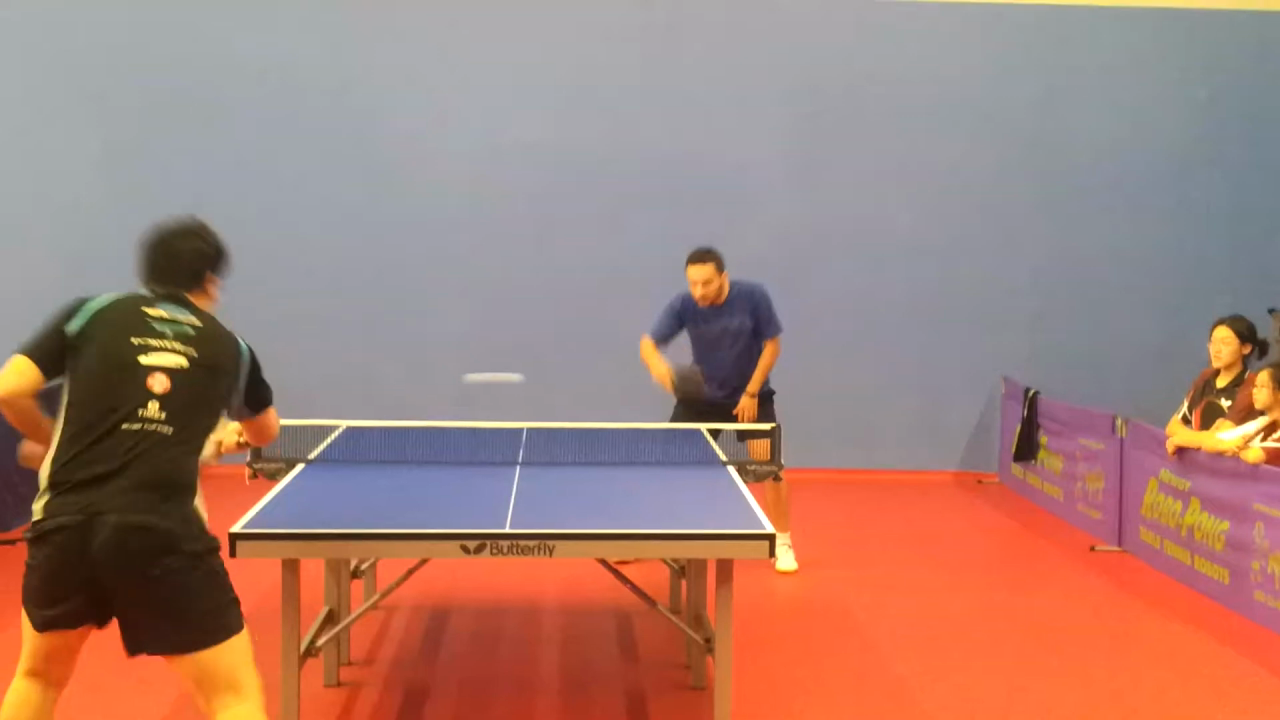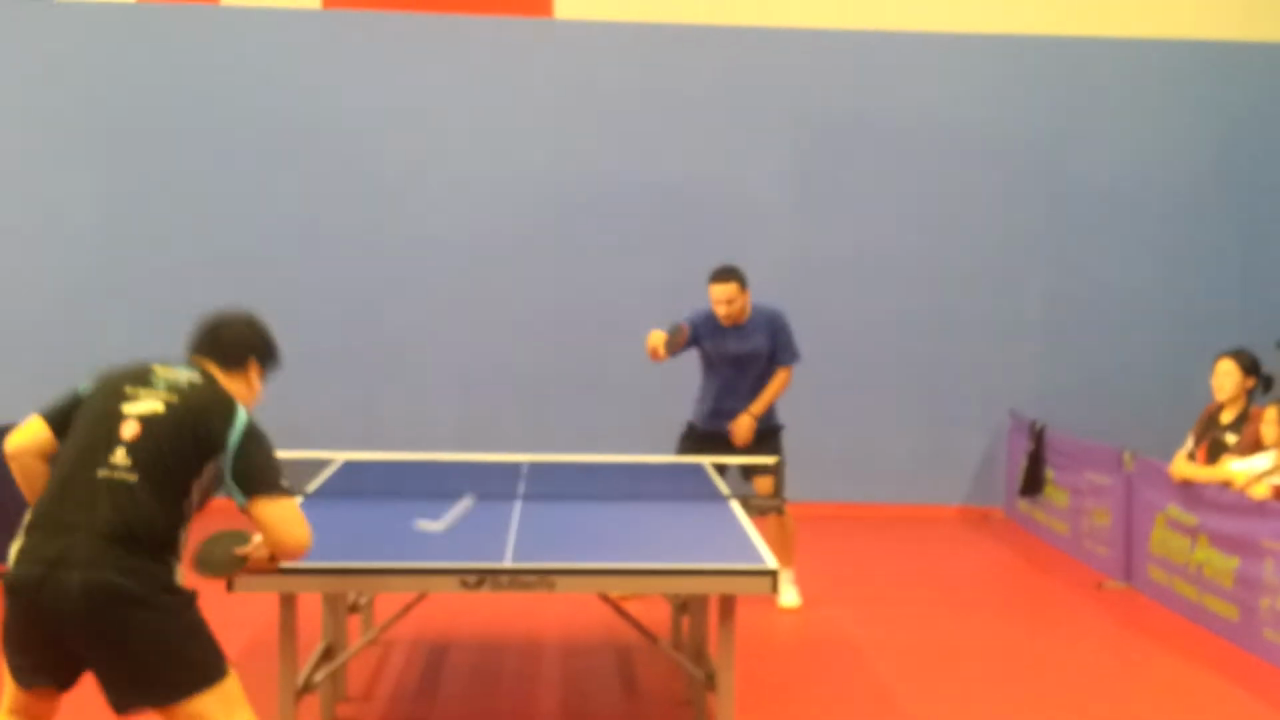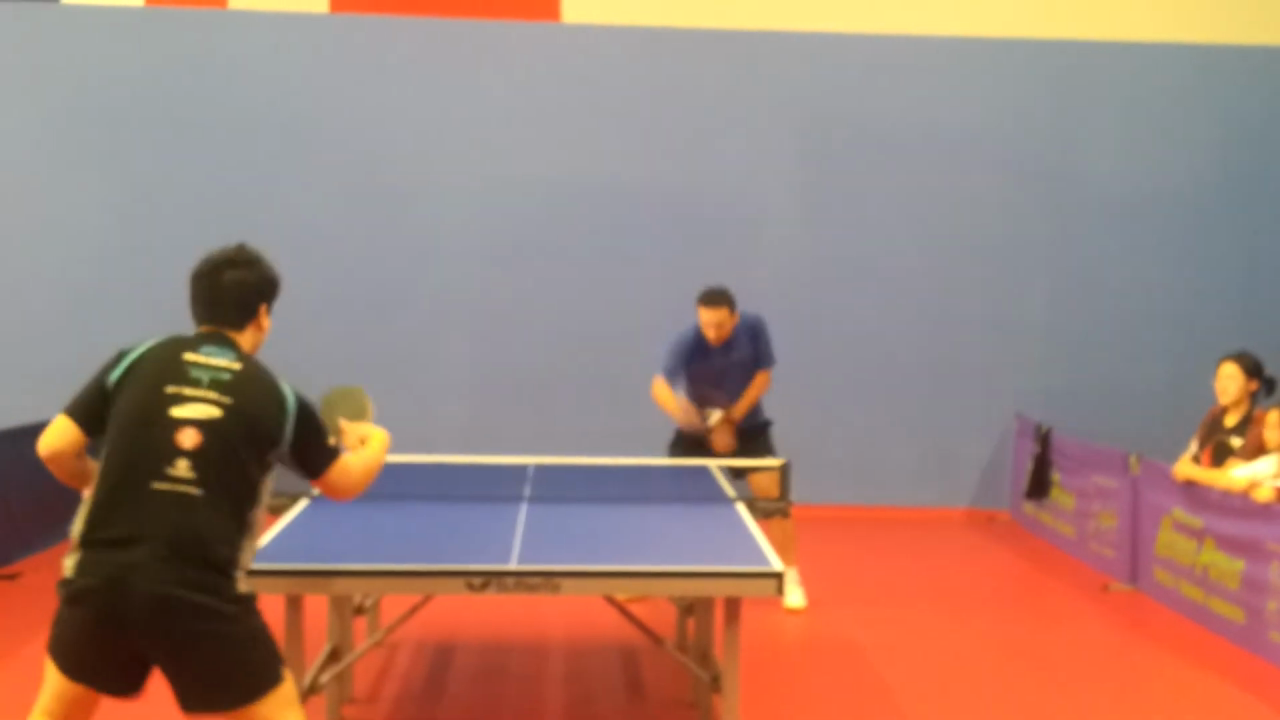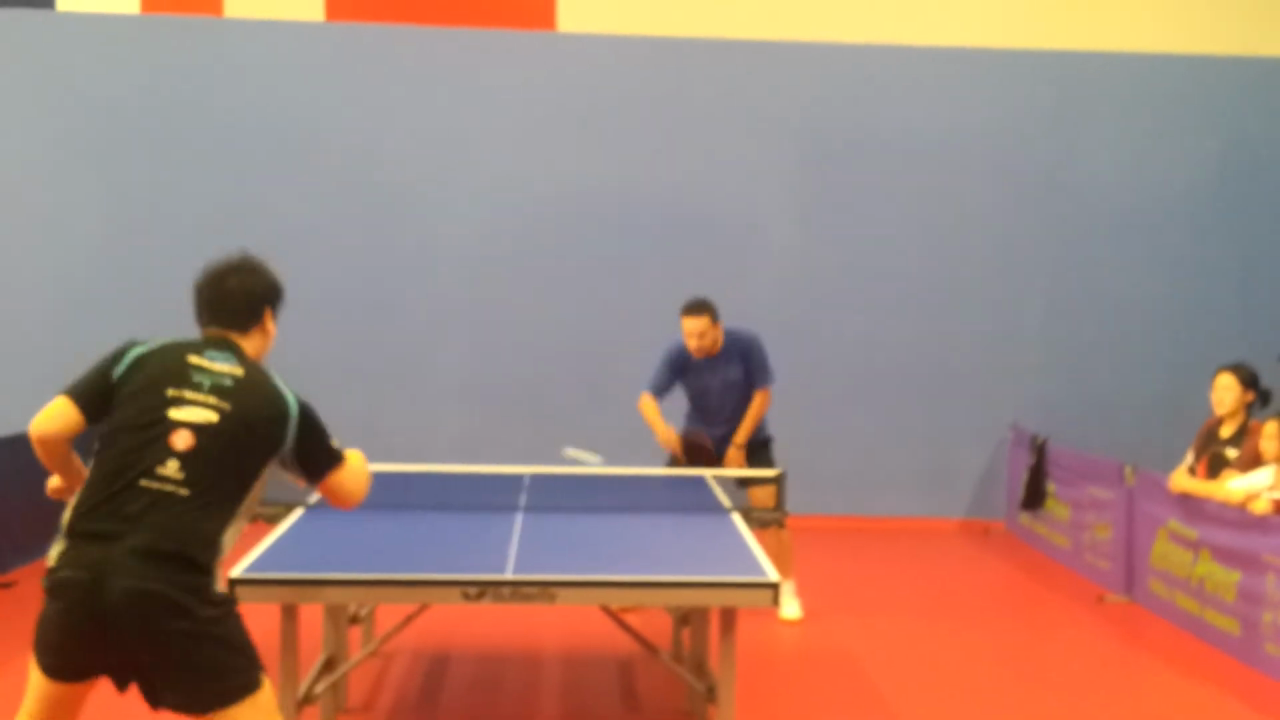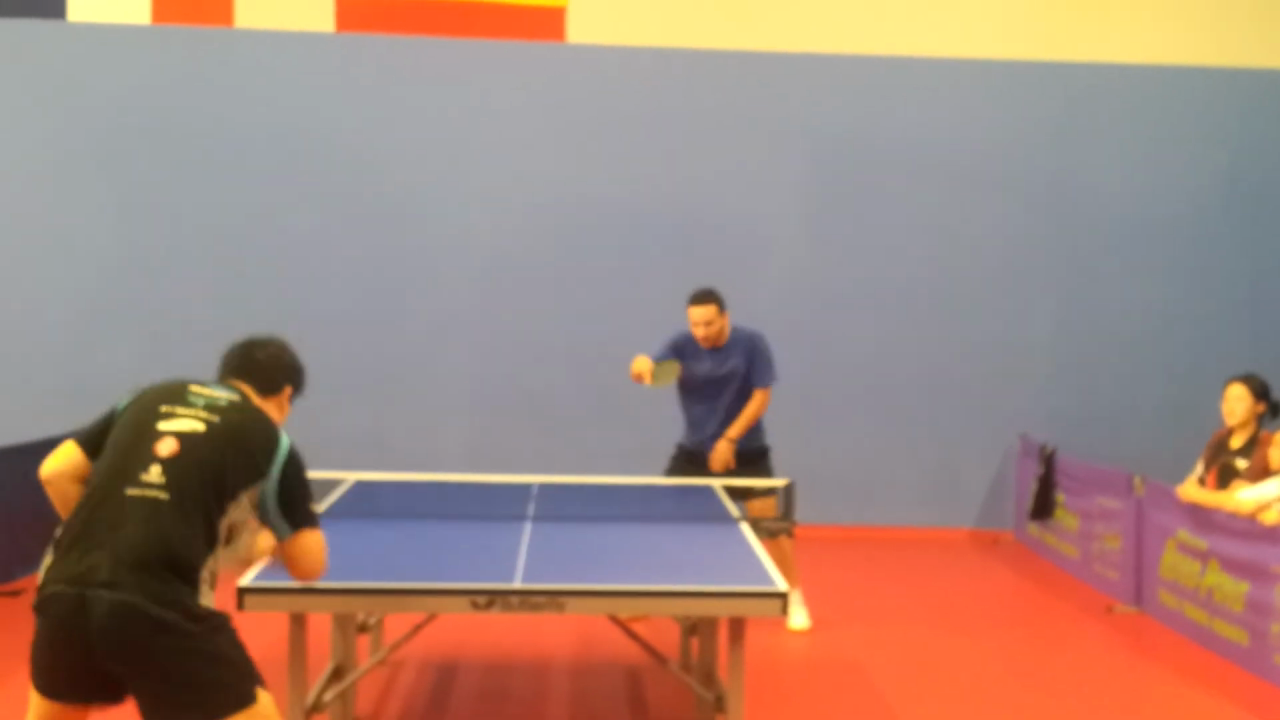
dt=0.5s
person 1, frame 1
left shoulder: (91, 314)
right shoulder: (229, 349)
right elbow: (267, 430)
left wrist: (41, 437)
right wrist: (240, 432)
left hip: (65, 525)
right hip: (161, 535)
person 1, frame 2
left shoulder: (114, 382)
right shoulder: (233, 422)
right elbow: (290, 540)
right wrist: (266, 551)
left hip: (36, 573)
right hip: (132, 591)
person 1, frame 3
left shoulder: (136, 361)
right shoulder: (278, 399)
left elbow: (54, 448)
right elbow: (343, 483)
right wrist: (375, 445)
left hip: (99, 581)
right hip: (199, 598)
person 1, frame 4
left shoulder: (137, 358)
right shoulder: (277, 404)
left elbow: (46, 431)
right elbow: (348, 491)
left wrist: (73, 478)
right wrist: (354, 460)
left hip: (80, 575)
right hip: (177, 598)
person 1, frame 5
left shoulder: (147, 400)
right shoulder: (271, 443)
left elbow: (56, 473)
right elbow: (309, 565)
right wrist: (275, 545)
left hip: (68, 593)
right hip: (163, 612)
person 2, frame 1
left shoulder: (754, 296)
right shoulder: (682, 305)
left elbow: (771, 343)
right elbow: (649, 343)
left wrist: (752, 393)
right wrist: (657, 367)
left hip: (749, 395)
right hip: (700, 396)
left ankle: (782, 542)
person 2, frame 2
left shoulder: (773, 321)
right shoulder: (701, 323)
left elbow: (784, 373)
right elbow: (660, 352)
left wrist: (752, 415)
right wrist: (656, 342)
left hip: (758, 428)
right hip: (706, 427)
left knee: (772, 501)
left ankle: (786, 577)
person 2, frame 3
left shoulder: (755, 327)
right shoulder: (689, 342)
left elbow: (762, 376)
right elbow: (659, 385)
left wrist: (730, 422)
right wrist: (676, 408)
left hip: (748, 429)
right hip: (696, 432)
left knee: (773, 500)
left ankle: (790, 579)
person 2, frame 4
left shoulder: (747, 345)
right shoulder: (678, 356)
left elbow: (762, 395)
right elbow: (648, 398)
left wrist: (738, 445)
right wrist: (662, 429)
left hip: (748, 442)
left knee: (770, 514)
left ankle: (787, 589)
person 2, frame 5
left shoulder: (752, 342)
right shoulder: (681, 344)
left elbow: (761, 395)
right elbow: (645, 370)
left wrist: (728, 440)
right wrist: (641, 365)
left hip: (744, 449)
right hip: (693, 450)
left ankle: (794, 598)
